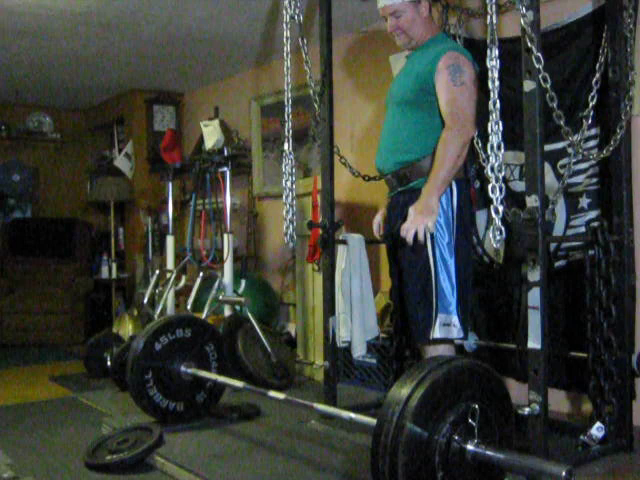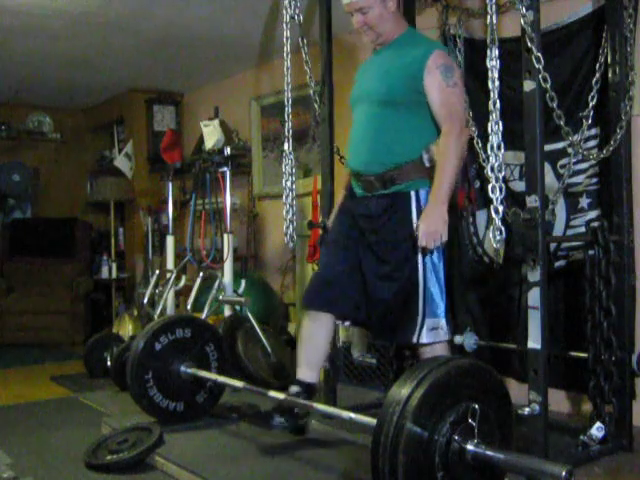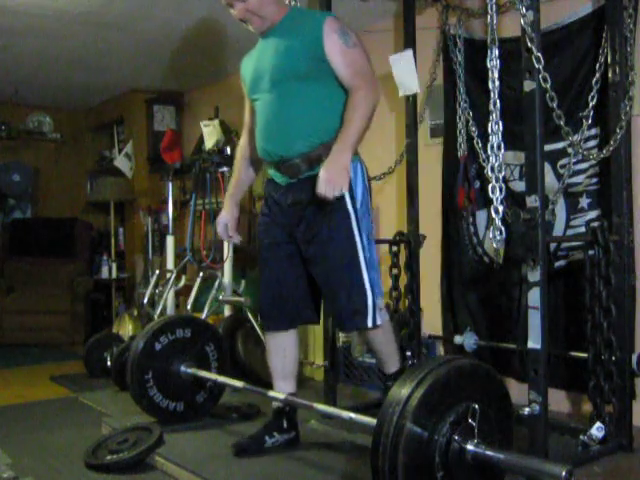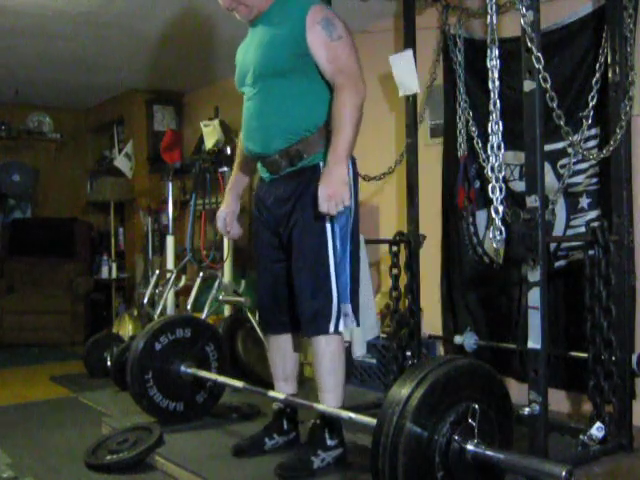
dt=0.7s
person 1, frame 1
left shoulder: (449, 59)
right shoulder: (413, 63)
left elbow: (460, 130)
left wrist: (426, 201)
left hip: (432, 198)
right hip: (403, 198)
left knee: (434, 314)
right knee: (411, 314)
person 1, frame 2
left shoulder: (430, 58)
right shoulder: (368, 66)
left elbow: (455, 131)
left wrist: (437, 207)
right wrist: (341, 201)
left hip: (406, 201)
right hip: (359, 200)
left knee: (423, 315)
right knee: (321, 298)
right ankle: (300, 402)
person 1, frame 3
right shoulder: (252, 61)
left elbow: (364, 89)
left wrist: (340, 157)
right wrist: (232, 201)
left hip: (332, 182)
right hip: (279, 191)
left knee: (356, 298)
right knee: (277, 308)
left ankle: (399, 387)
right ankle: (285, 418)
person 1, frame 4
right shoulder: (247, 46)
left elbow: (349, 86)
left wrist: (337, 165)
right wrist: (232, 195)
left hip: (315, 176)
right hip: (270, 185)
left knee: (321, 305)
right knee: (275, 309)
left ankle: (329, 432)
right ankle: (286, 420)
